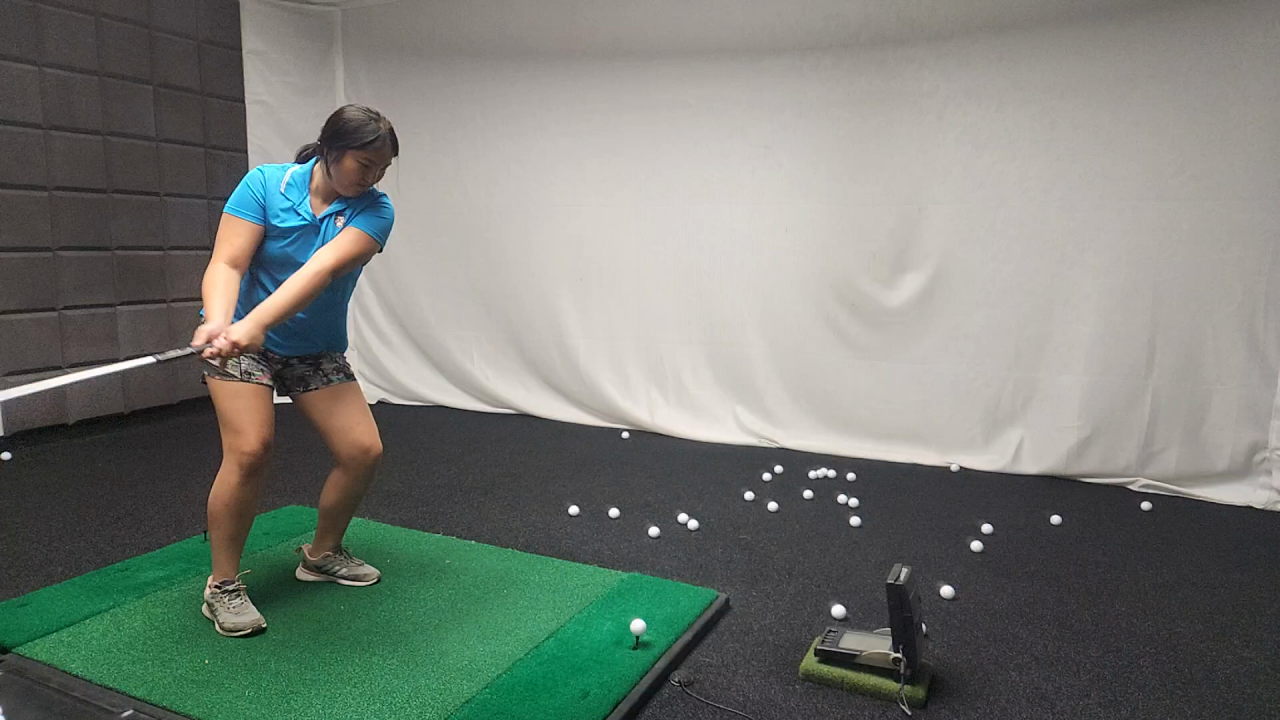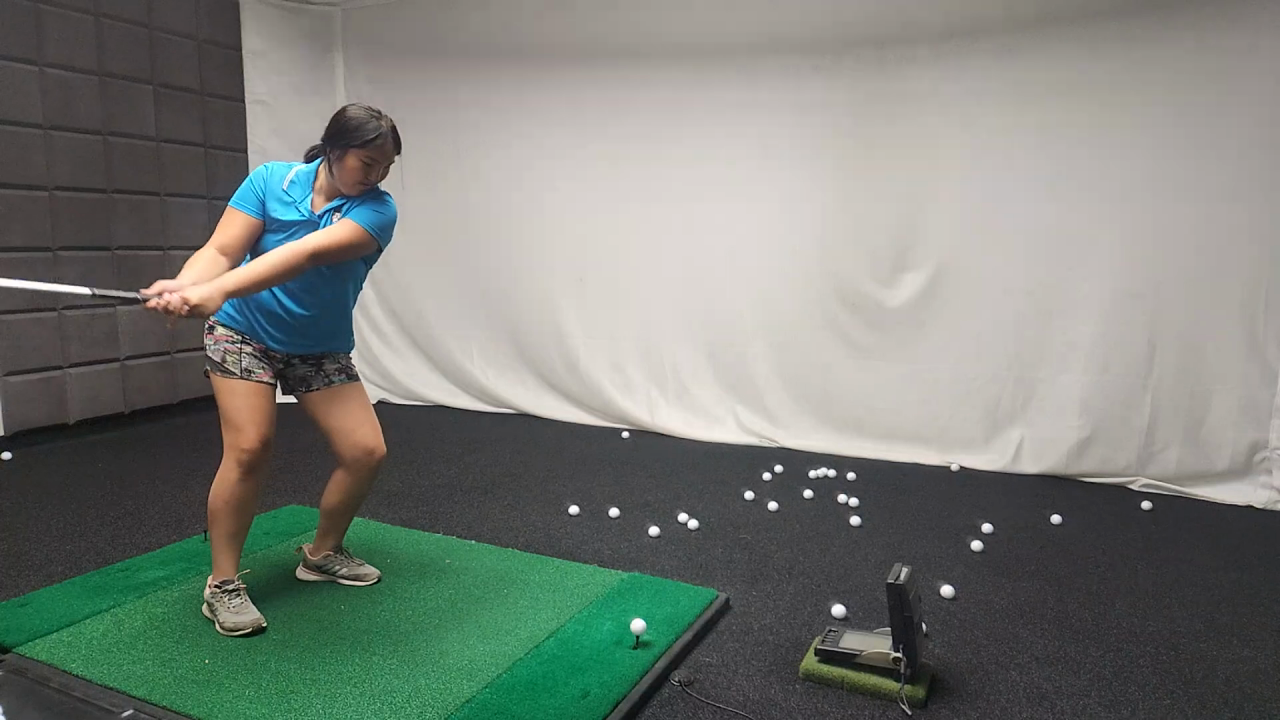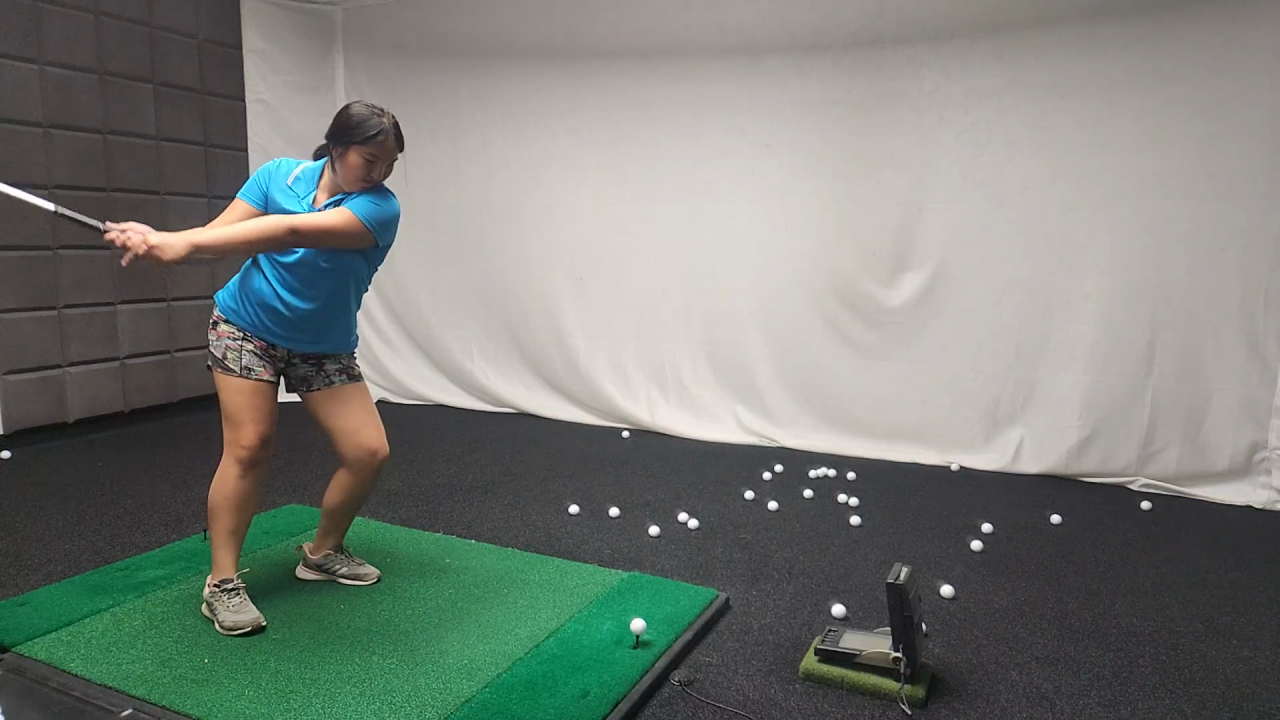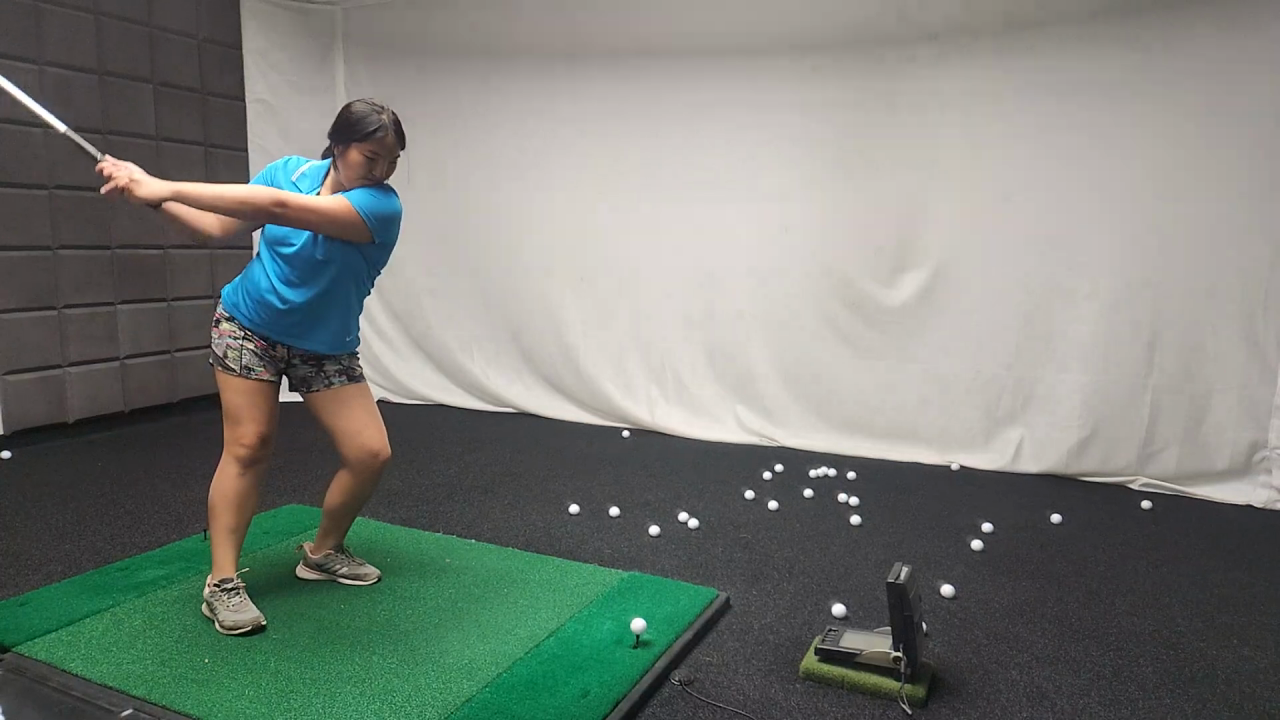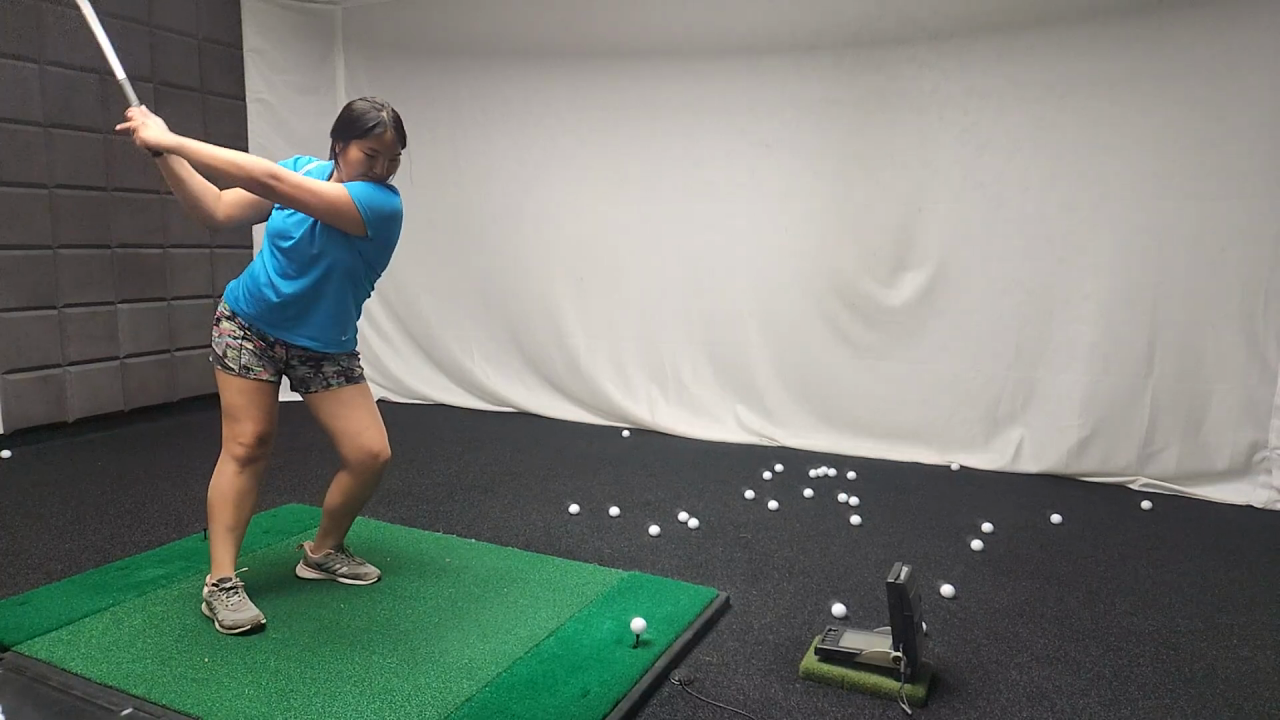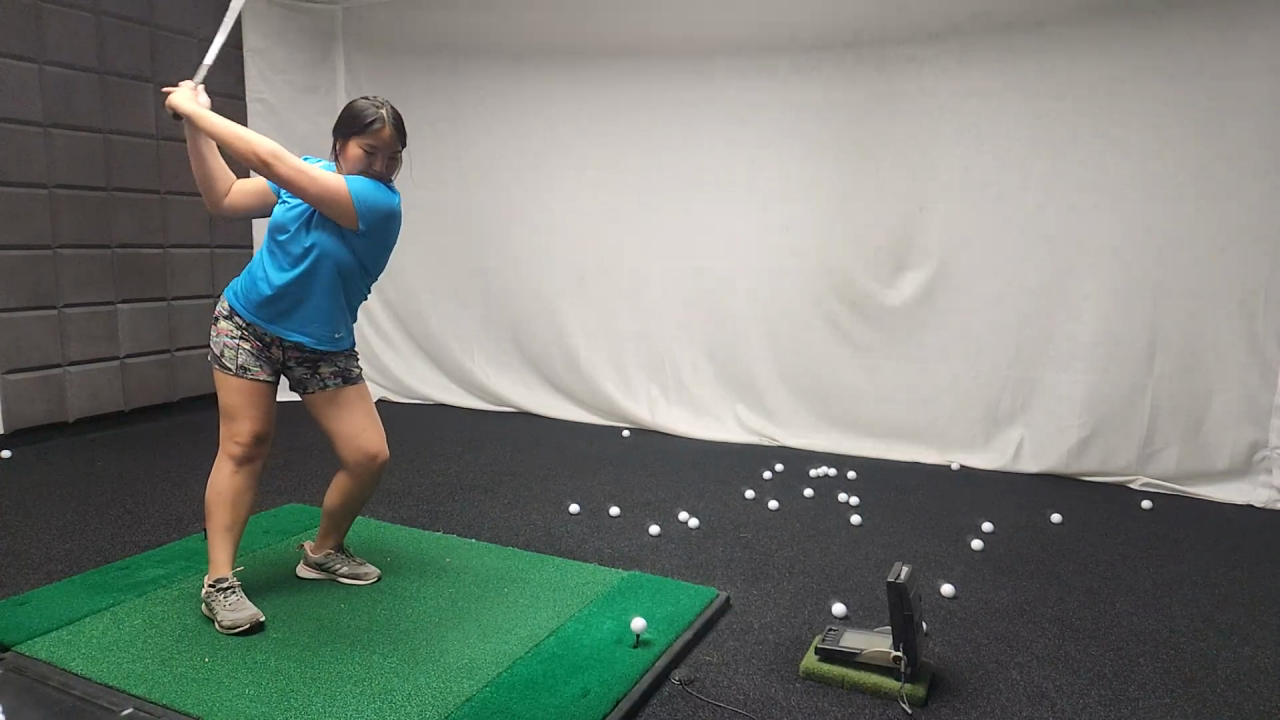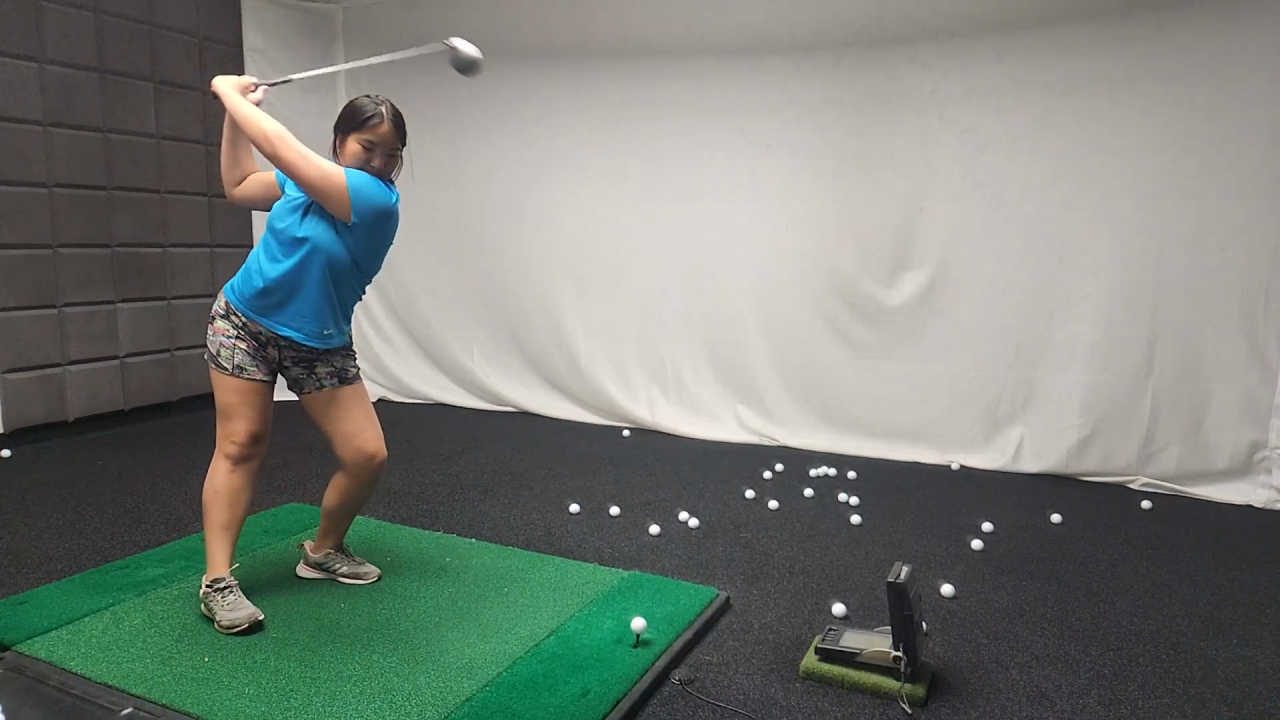
dt=0.5s
person 1, frame 1
left shoulder: (375, 211)
right shoulder: (264, 183)
left elbow: (321, 270)
right elbow: (227, 263)
left wrist: (254, 324)
right wrist: (218, 323)
left hip: (317, 349)
right hip: (243, 339)
left knee: (362, 450)
right knee: (248, 451)
left ankle: (321, 553)
right ankle: (222, 584)
person 1, frame 2
left shoulder: (378, 210)
right shoulder: (270, 180)
left elbow: (307, 254)
right elbow: (221, 249)
left wrist: (217, 291)
right wrist: (184, 285)
left hip: (323, 349)
right hip: (244, 332)
left knee: (366, 451)
right knee: (249, 449)
left ankle: (322, 553)
right ankle: (222, 583)
person 1, frame 3
left shoulder: (380, 209)
right shoulder: (279, 174)
left elbow: (289, 232)
right elbow: (218, 234)
left wrist: (182, 243)
right wrist: (158, 238)
left hip: (324, 347)
right hip: (246, 327)
left knee: (369, 452)
right knee: (248, 448)
left ankle: (322, 553)
right ankle: (221, 582)
person 1, frame 4
left shoulder: (382, 205)
right shoulder: (290, 169)
left elbow: (277, 207)
right elbow: (218, 226)
left wrist: (166, 187)
right wrist: (155, 196)
left hip: (326, 346)
right hip: (248, 326)
left knee: (370, 453)
right knee: (248, 447)
left ankle: (323, 552)
right ankle: (222, 582)
person 1, frame 5
left shoulder: (383, 205)
right shoulder: (302, 169)
left elbow: (270, 180)
right elbow: (216, 211)
left wrist: (171, 140)
right wrist: (163, 153)
left hip: (325, 346)
right hip: (248, 325)
left knee: (370, 454)
right knee: (246, 446)
left ankle: (322, 551)
right ankle: (221, 581)
person 1, frame 6
left shoulder: (382, 203)
right shoulder: (308, 173)
left elbow: (272, 159)
right elbow: (224, 198)
left wrist: (194, 109)
right wrist: (194, 125)
left hip: (324, 346)
right hip: (247, 323)
left knee: (369, 455)
right knee: (244, 445)
left ankle: (322, 551)
right ankle: (219, 581)
person 1, frame 7
left shoulder: (379, 201)
right shoulder: (308, 174)
left elbow: (275, 141)
right elbow: (238, 186)
left wrist: (227, 90)
right wrist: (233, 109)
left hip: (320, 344)
right hip: (244, 321)
left knee: (367, 455)
right knee: (240, 444)
left ankle: (323, 551)
right ankle: (217, 581)
